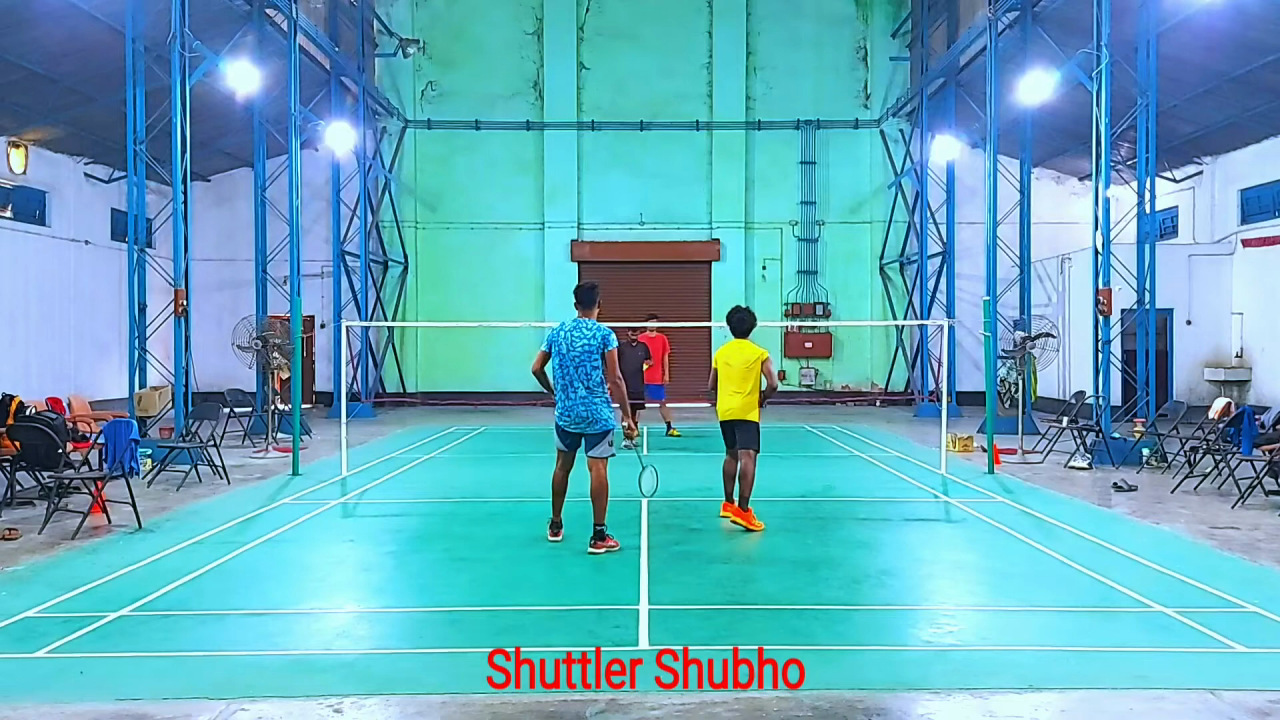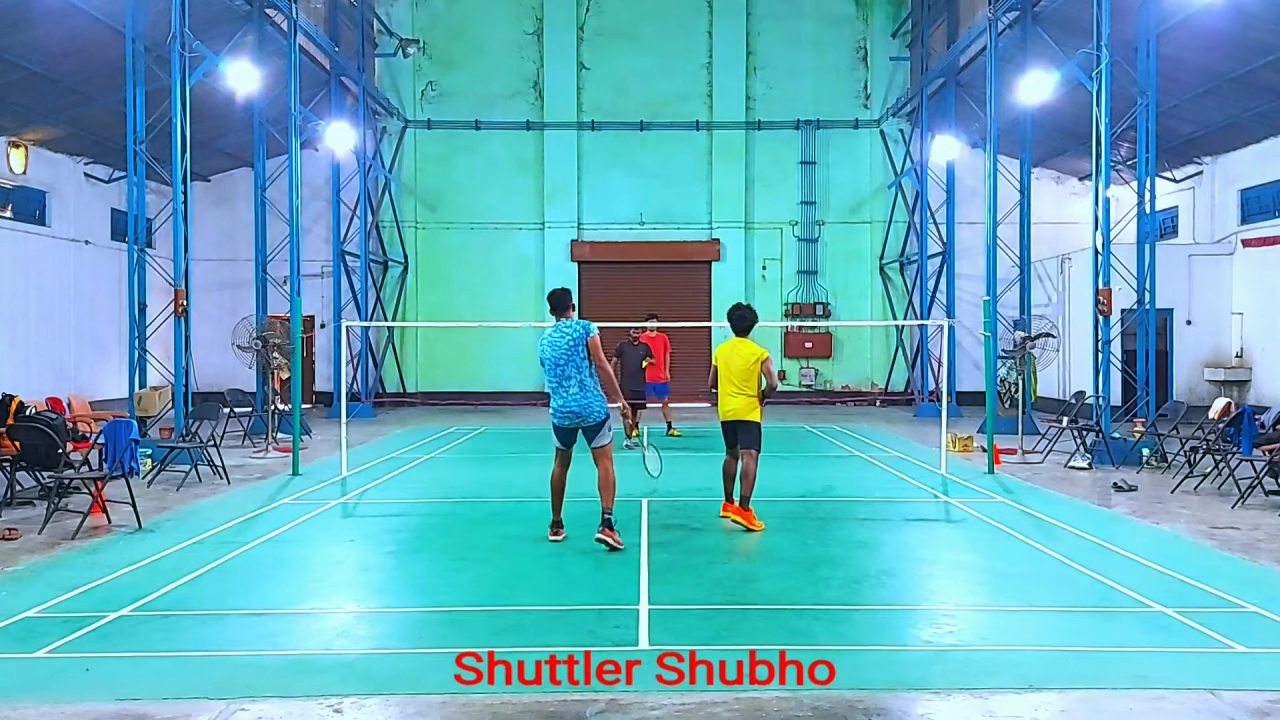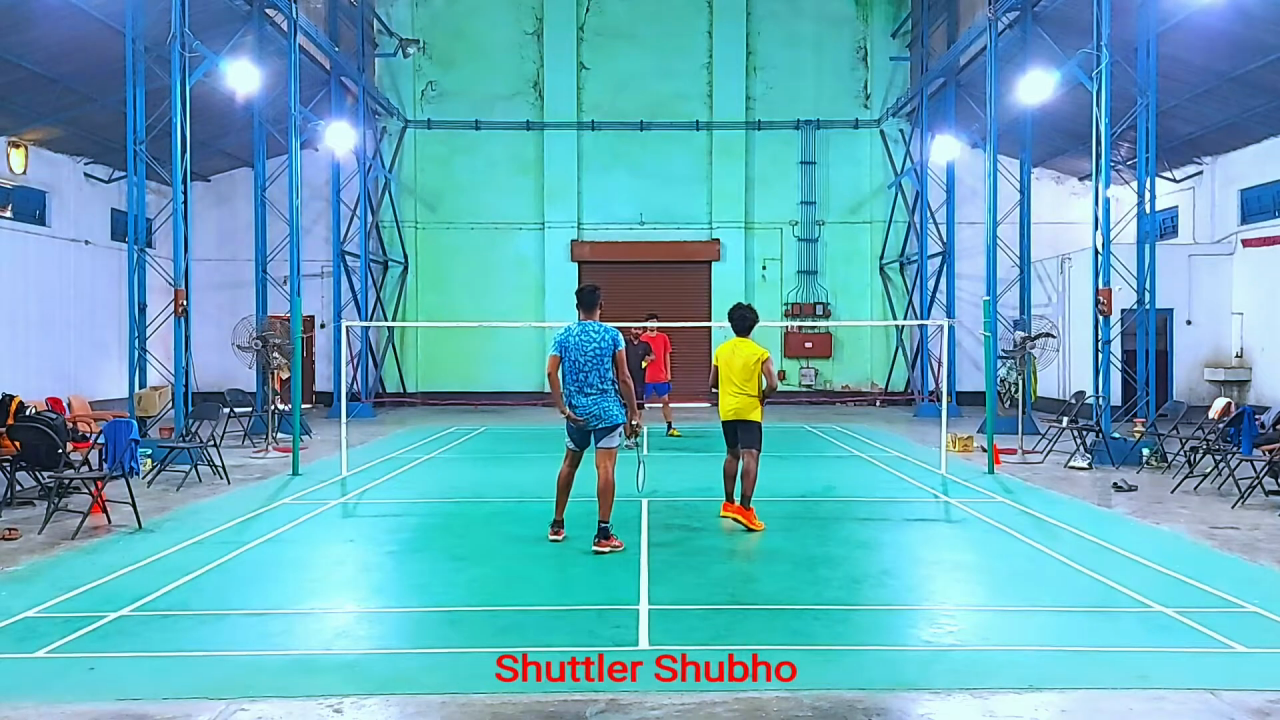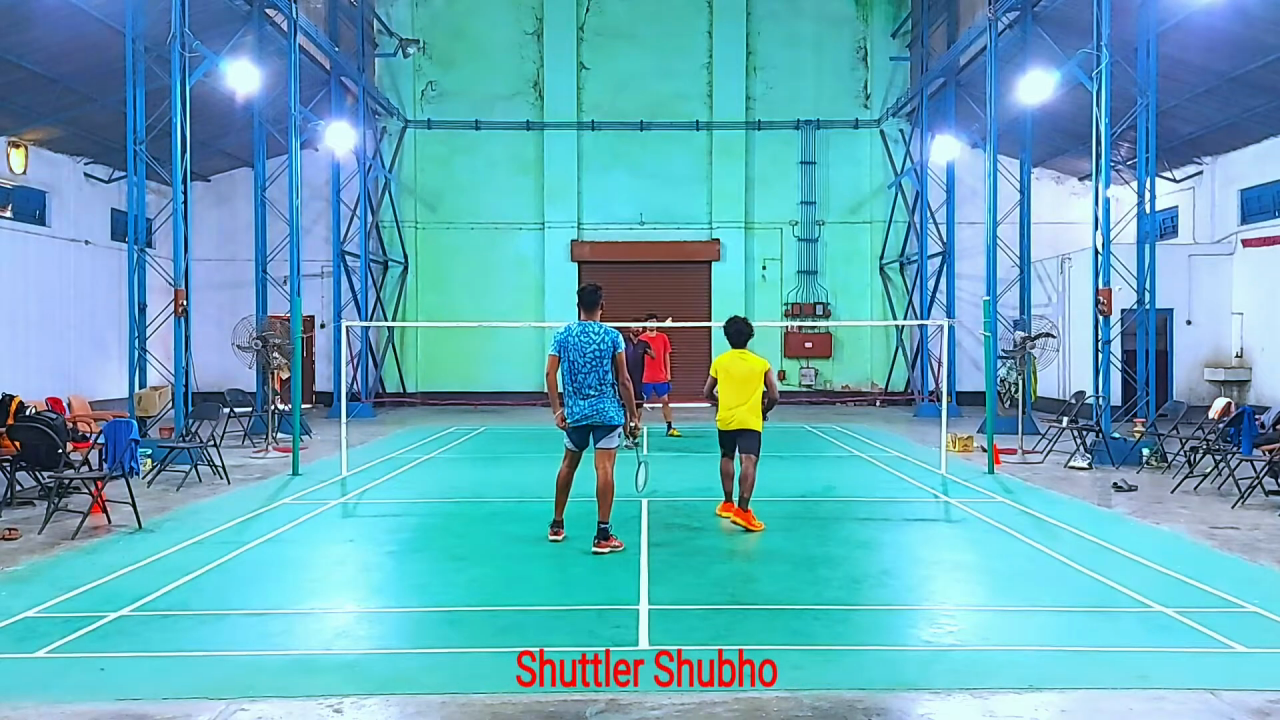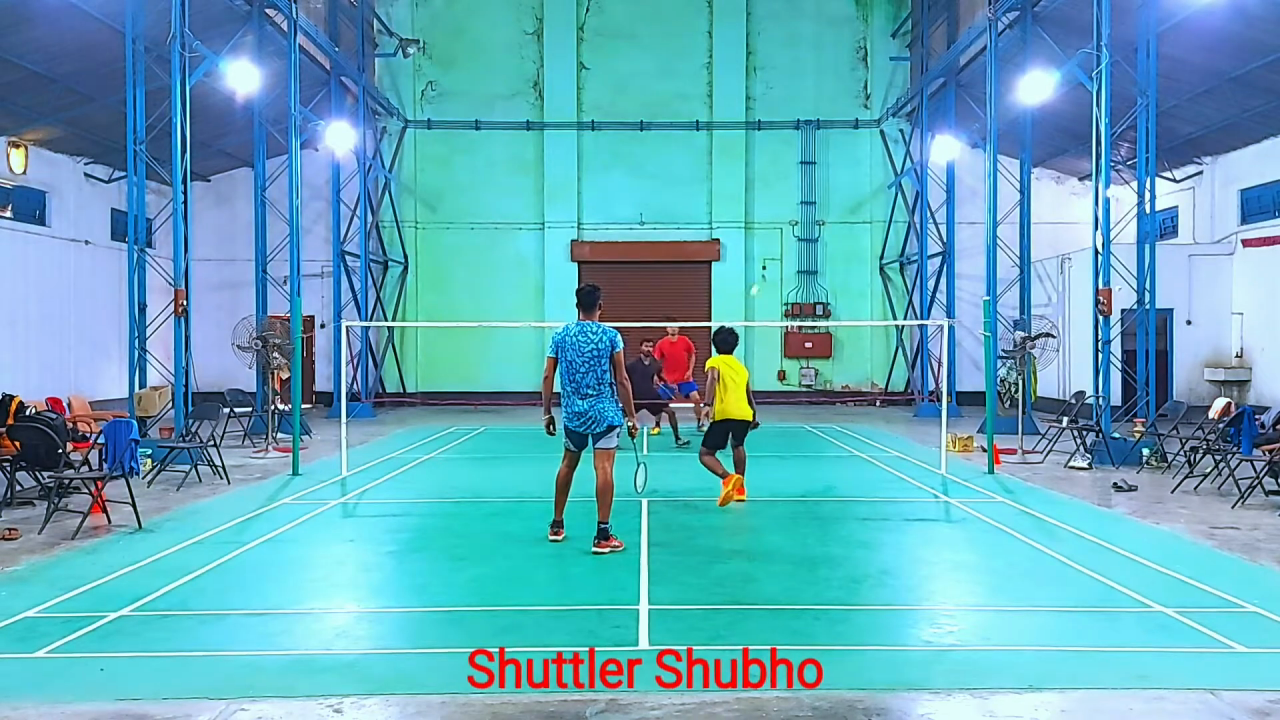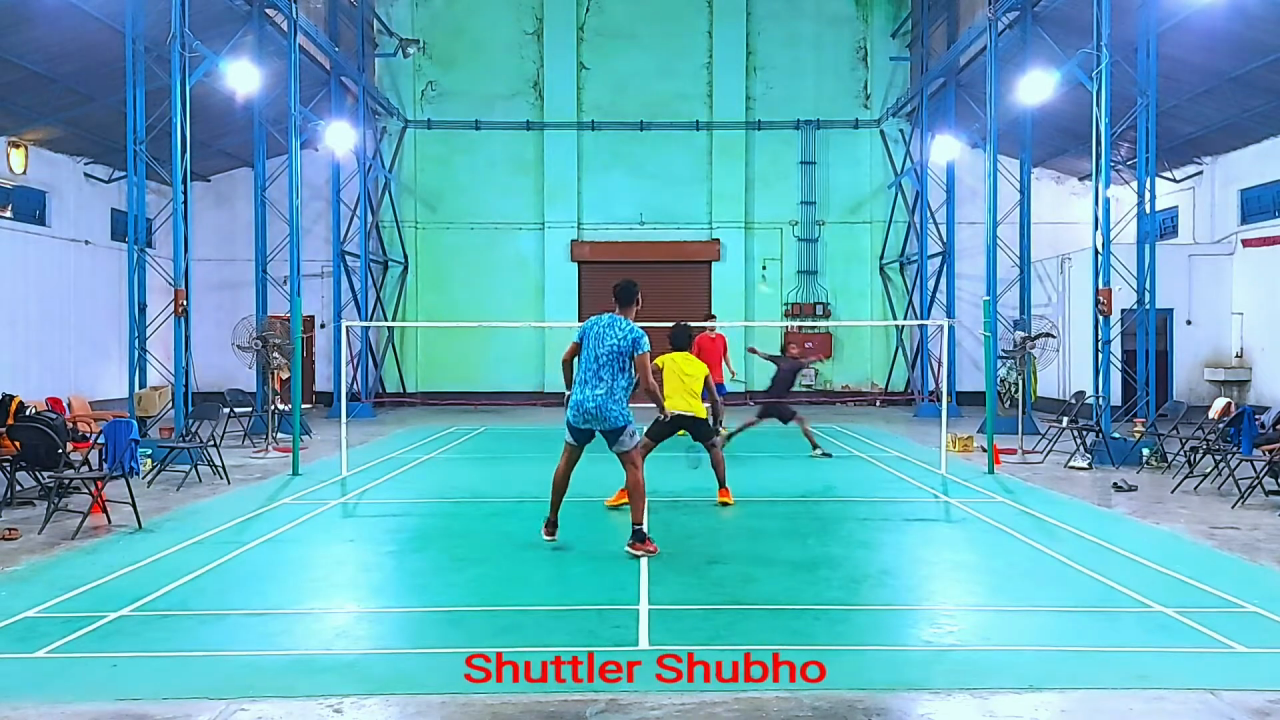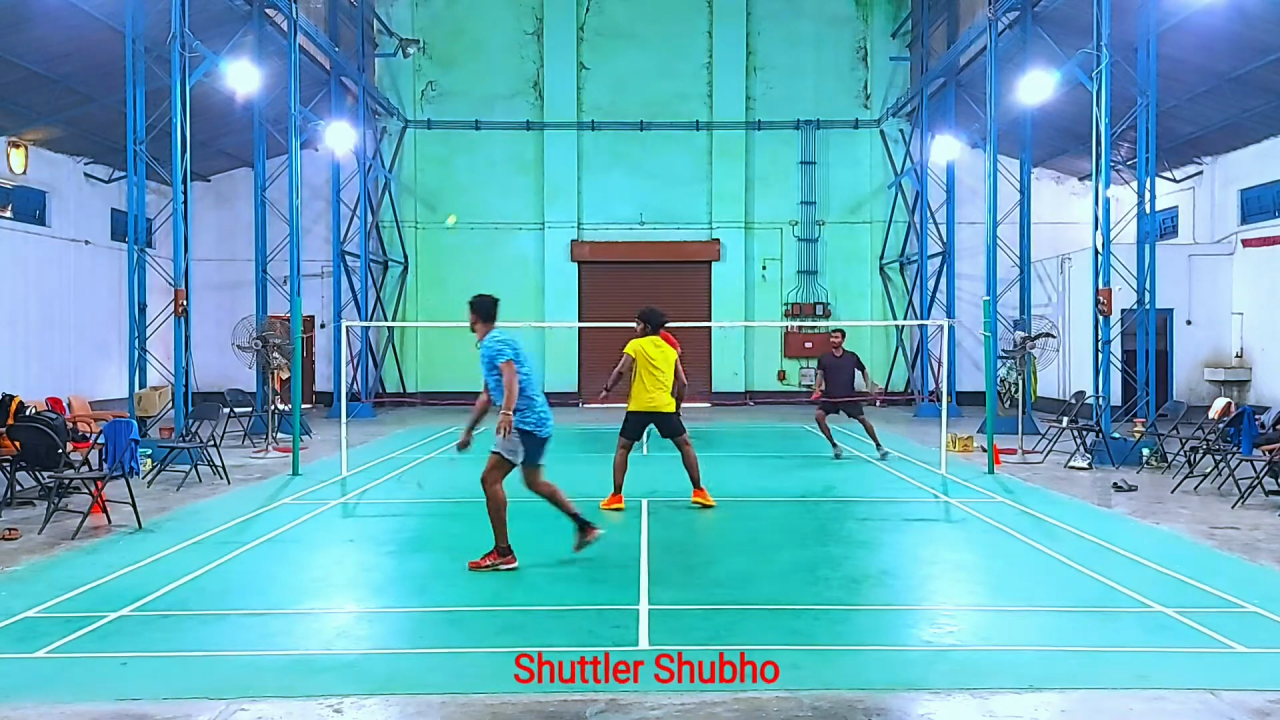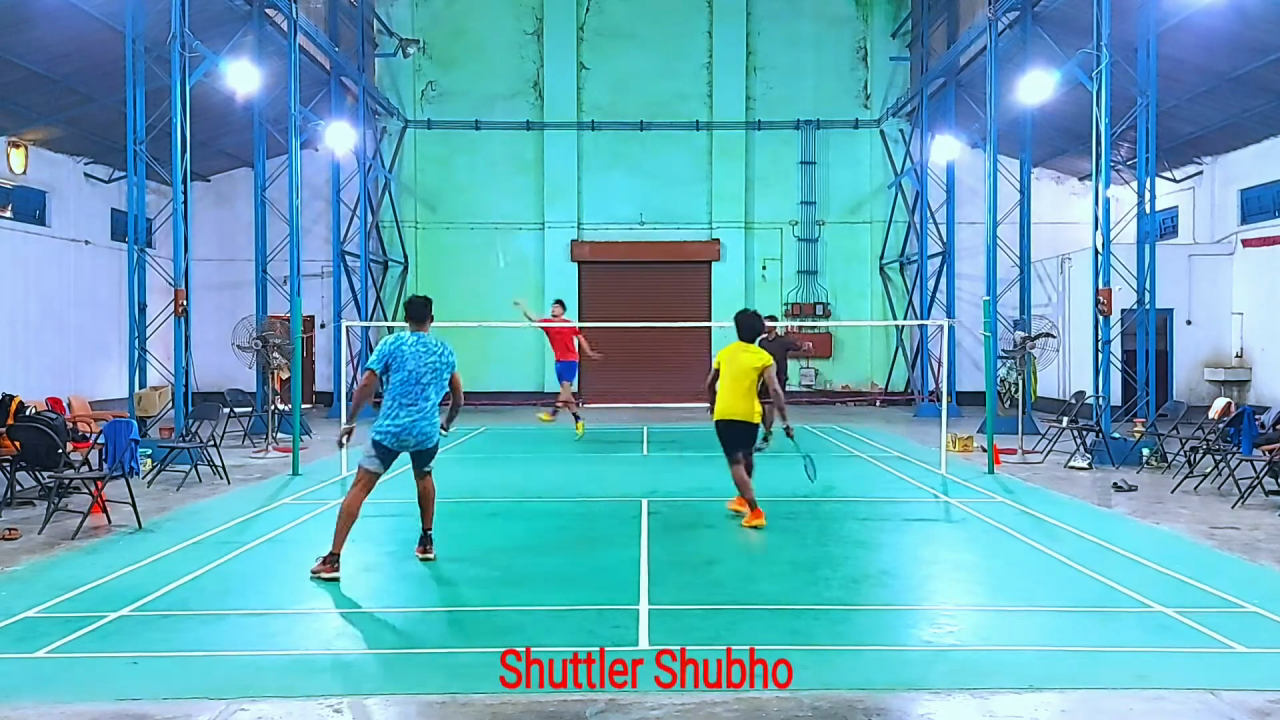
dt=0.7s
person 1, frame 1
left shoulder: (557, 332)
right shoulder: (605, 334)
left elbow: (537, 369)
right elbow: (615, 379)
left wrist: (554, 392)
right wrist: (627, 416)
left hip: (565, 413)
right hip: (597, 412)
left knee: (562, 466)
right knee: (598, 470)
left ankle: (555, 525)
right ankle: (599, 536)
person 1, frame 2
left shoulder: (544, 341)
right shoulder: (585, 328)
right elbow: (601, 364)
right wrist: (620, 399)
left hip: (560, 410)
right hip: (592, 407)
left knee: (561, 464)
right knee: (604, 464)
left ankle: (556, 525)
right ankle: (606, 524)
person 1, frame 3
left shoulder: (563, 336)
right shoulder: (612, 335)
left elbow: (552, 373)
right elbow: (624, 378)
left wrist: (563, 409)
right wrist: (633, 413)
left hip: (577, 412)
right hip: (608, 411)
left knee: (569, 465)
right knee: (605, 469)
left ankle: (557, 524)
right ankle: (603, 535)
person 1, frame 4
left shoulder: (562, 335)
right shoulder: (613, 336)
left elbow: (550, 374)
right elbow: (623, 380)
left wrist: (557, 411)
right wrist: (632, 416)
left hip: (574, 414)
right hip: (607, 412)
left knee: (568, 465)
right knee: (604, 470)
left ankle: (557, 525)
right ankle: (602, 535)
person 1, frame 5
left shoulder: (560, 336)
right shoulder: (611, 336)
left elbow: (548, 377)
right elbow: (621, 380)
left wrist: (547, 413)
right wrist: (631, 415)
left hip: (572, 414)
right hip: (605, 413)
left knee: (568, 465)
right knee: (604, 470)
left ankle: (557, 525)
right ankle: (602, 535)
person 1, frame 6
left shoulder: (591, 324)
right shoulder: (637, 335)
left elbow: (566, 360)
right elbow: (646, 383)
left wrist: (570, 390)
right wrist: (662, 408)
left hip: (579, 406)
right hip: (612, 410)
left knee: (566, 463)
right knee: (634, 467)
left ankle: (551, 524)
right ankle: (638, 536)
person 1, frame 7
left shoulder: (495, 342)
right shoulder: (488, 345)
left elbow: (511, 378)
right elbow: (487, 395)
left wrist: (506, 413)
right wrist: (468, 430)
left hip: (524, 423)
right hip: (535, 421)
left knee: (490, 480)
right knee: (535, 482)
left ankle: (503, 552)
right ankle: (584, 526)
person 1, frame 8
left shoulder: (391, 344)
right shoulder: (445, 351)
left elbow: (365, 386)
right elbow: (458, 396)
left wrist: (349, 423)
right wrist: (448, 422)
left hip: (390, 430)
right hip: (427, 431)
left knee: (358, 490)
right knee: (424, 476)
left ankle: (333, 559)
right ankle: (426, 542)
person 2, frame 1
left shoulder: (720, 352)
right shoulder: (759, 353)
left elbow: (711, 386)
right elbow: (773, 384)
right wrist: (762, 398)
left hip: (724, 411)
right hip: (746, 412)
left knee: (732, 454)
right knee: (748, 457)
left ankle: (728, 503)
right ankle: (742, 510)
person 2, frame 2
left shoulder: (720, 350)
right shoulder: (759, 353)
left elbow: (712, 383)
right elbow: (772, 384)
right wrist: (762, 397)
left hip: (726, 411)
right hip: (748, 411)
left knee: (732, 455)
right knee: (749, 457)
left ankle: (728, 504)
right ankle: (744, 510)
person 2, frame 3
left shoulder: (721, 350)
right shoulder: (760, 353)
left elbow: (713, 383)
right elbow: (772, 385)
right wrist: (762, 397)
left hip: (727, 411)
right hip: (749, 411)
left knee: (732, 454)
right knee: (750, 457)
left ankle: (729, 503)
right ankle: (744, 509)
person 2, frame 4
left shoulder: (719, 361)
right shoulder: (761, 364)
left elbow: (707, 394)
right elbow: (774, 396)
right wrist: (763, 410)
left hip: (725, 420)
right hip: (749, 421)
left knee: (727, 457)
right knee: (749, 463)
left ankle: (728, 503)
right ankle: (743, 510)
person 2, frame 5
left shoulder: (714, 362)
right shoulder: (741, 367)
left elbow: (712, 379)
left wrist: (708, 404)
right wrist: (754, 419)
left hip: (725, 415)
right hip: (745, 415)
left knee: (706, 455)
right knee: (738, 446)
left ankle: (729, 478)
right ankle: (739, 488)
person 2, frame 6
left shoulder: (665, 359)
right shoulder: (702, 366)
right elbow: (716, 400)
right wrist: (716, 424)
left hip: (670, 412)
right hip: (696, 414)
left knee: (642, 448)
right knee: (714, 447)
left ankle: (625, 493)
right ankle: (723, 491)
person 2, frame 7
left shoulder: (635, 345)
right shoulder: (671, 351)
left elbow: (621, 370)
right elbow: (682, 383)
left wrist: (607, 389)
right wrist: (677, 408)
left hip: (639, 408)
right hip: (665, 408)
left knee: (623, 448)
right knee: (685, 446)
left ankle: (617, 497)
right ankle: (698, 491)
person 2, frame 8
left shoulder: (724, 352)
right shoulder: (764, 358)
left elbow: (709, 385)
right elbow: (775, 390)
left wrist: (714, 404)
right wrist: (784, 421)
left hip: (723, 415)
right hip: (748, 416)
left knee: (736, 463)
right knee: (746, 457)
left ankle: (755, 512)
right ankle: (742, 499)
